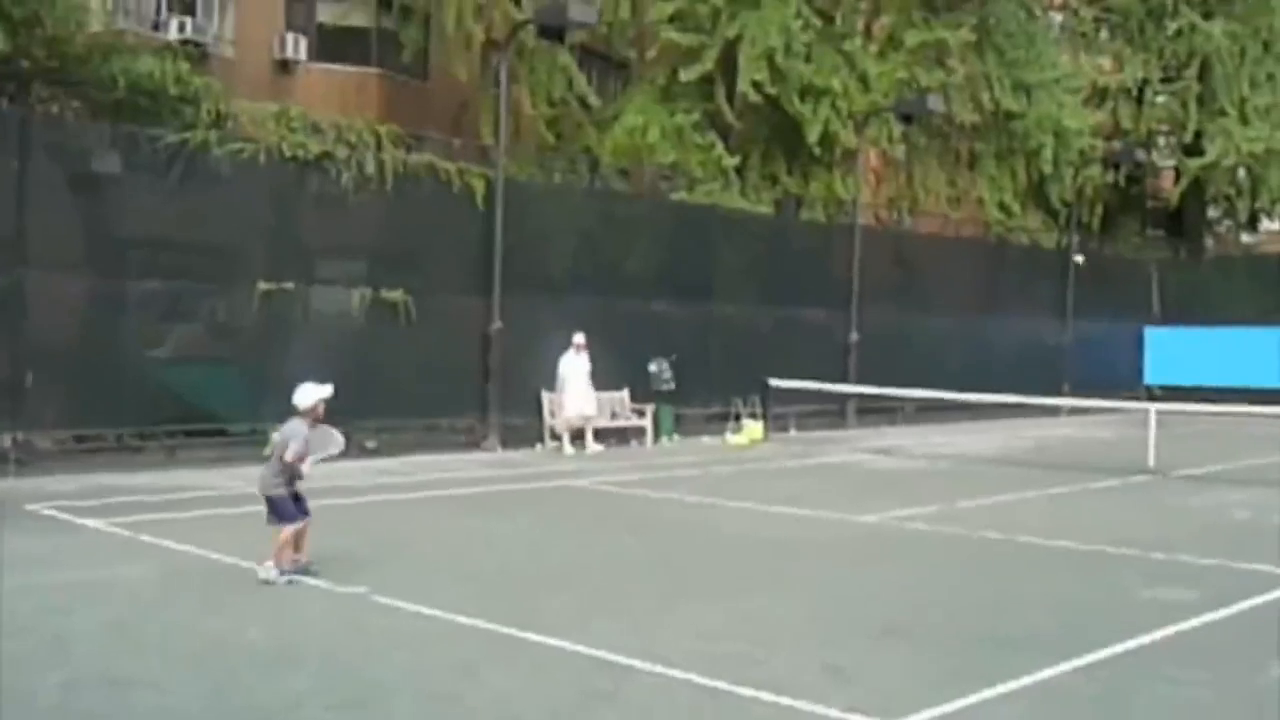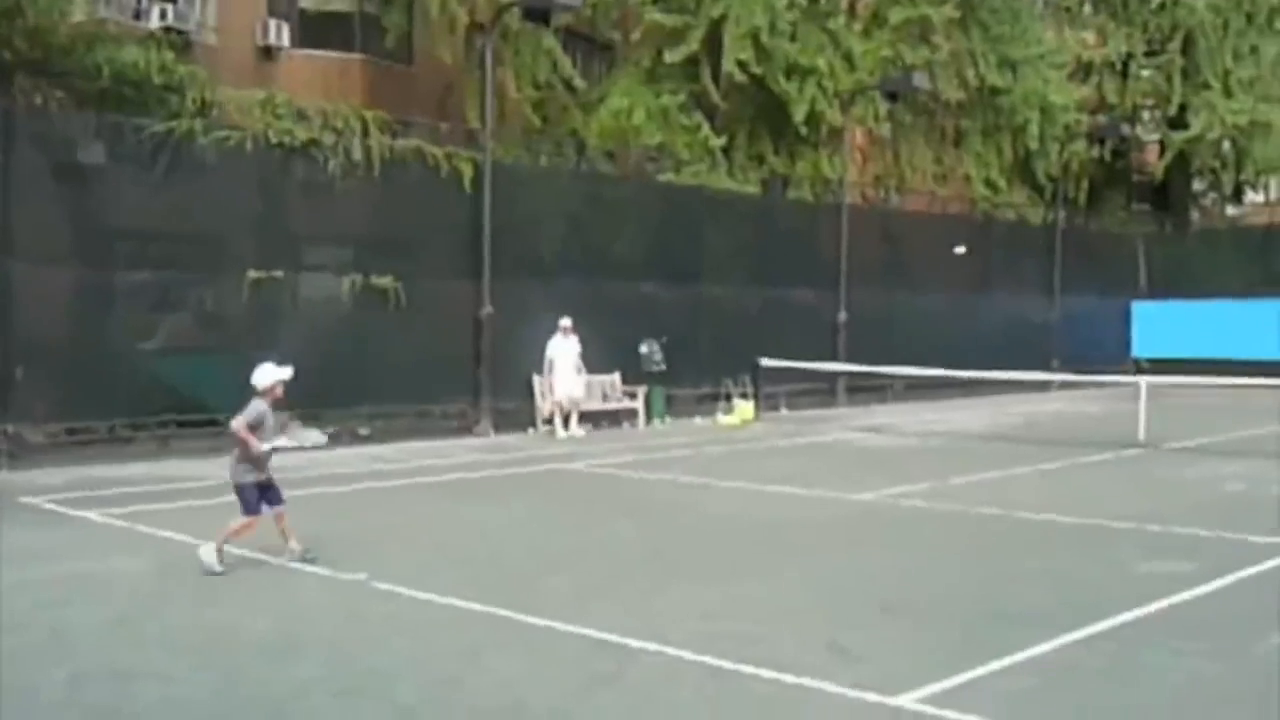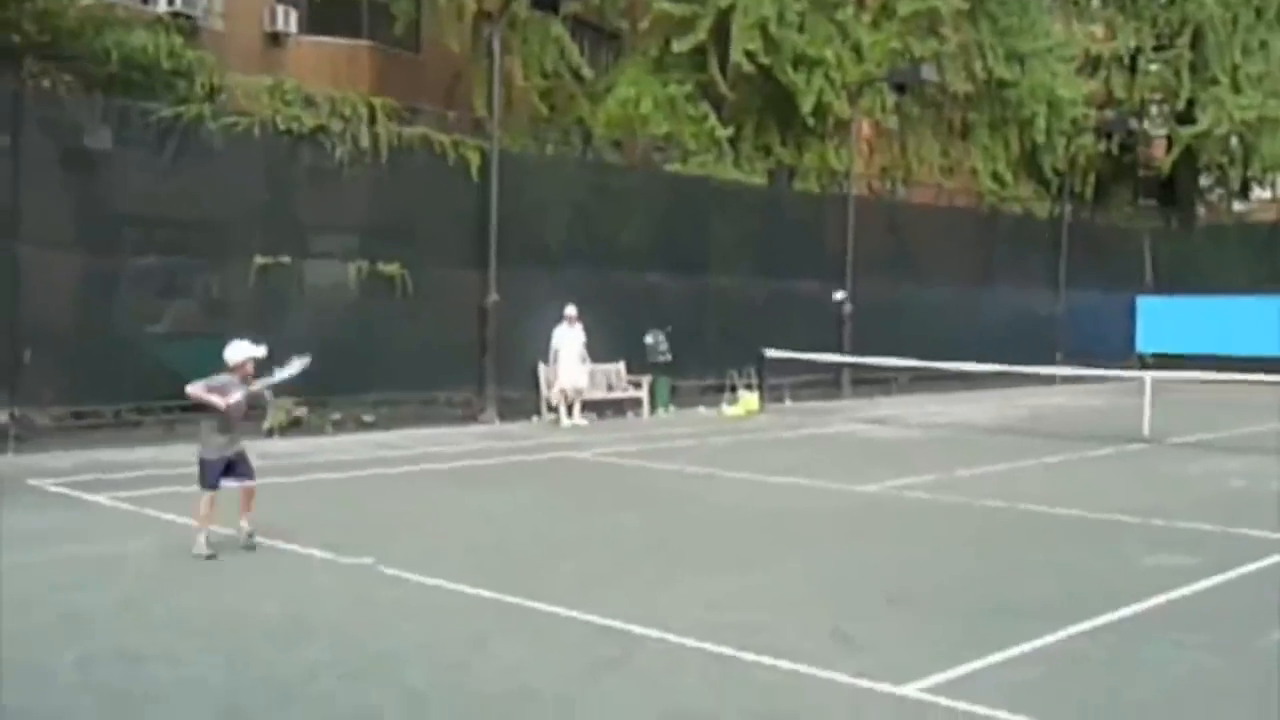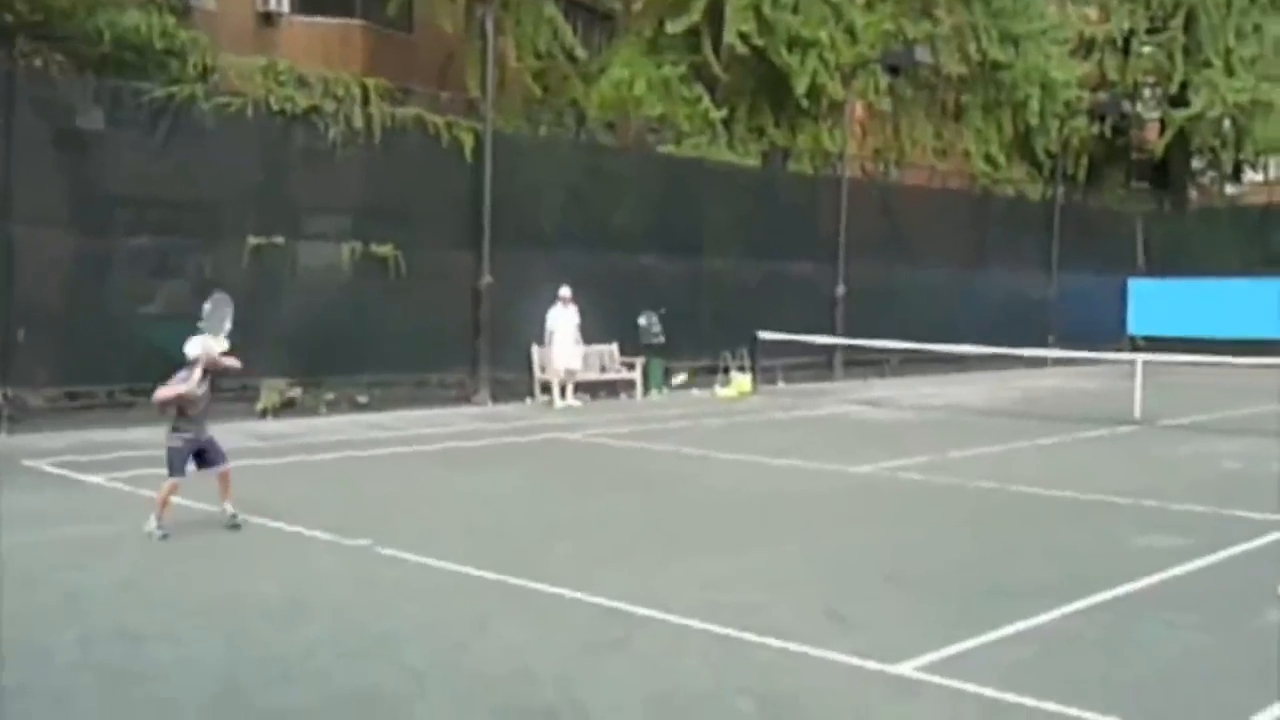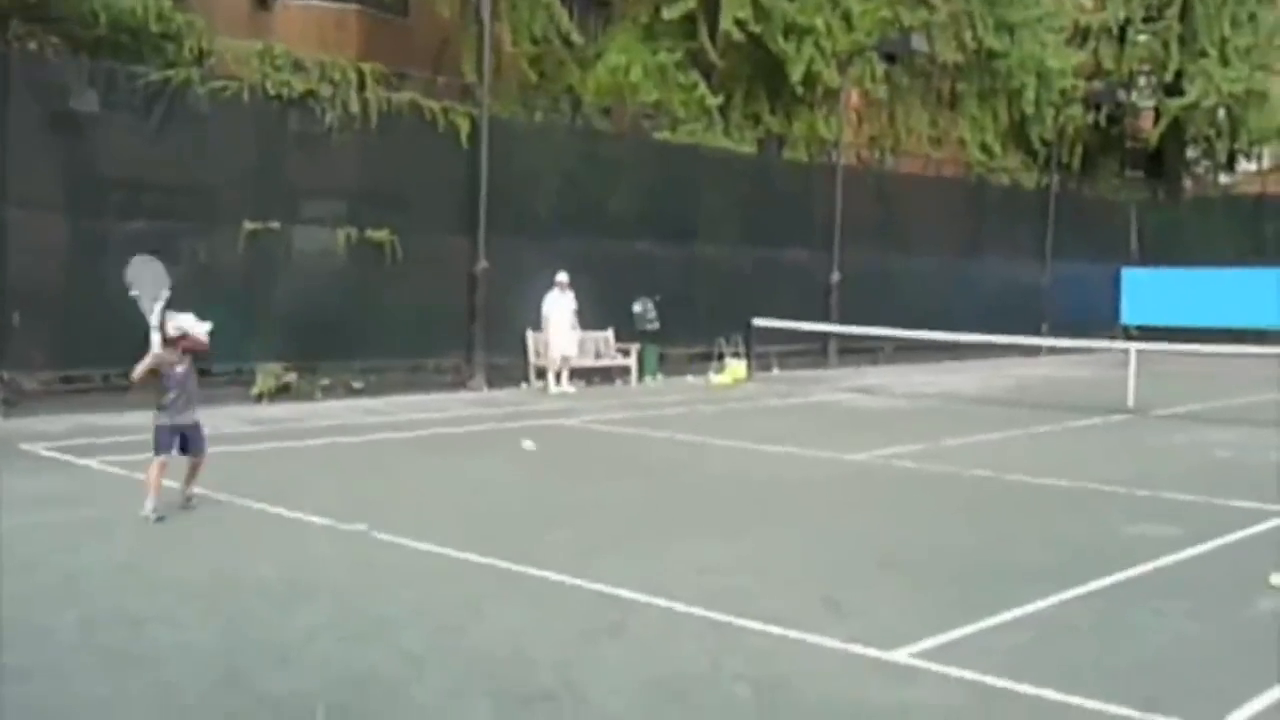
dt=0.2s
person 1, frame 1
left shoulder: (295, 424)
right shoulder: (300, 431)
left elbow: (275, 438)
right elbow: (289, 458)
right wrist: (302, 467)
left hip: (284, 483)
right hip: (274, 485)
left knee: (304, 520)
right knee: (293, 525)
left ankle: (297, 561)
right ankle: (269, 567)
person 1, frame 2
left shoulder: (267, 408)
right shoulder: (259, 408)
right elbow: (235, 425)
right wrist: (252, 443)
left hip: (261, 472)
right hip: (245, 472)
left knee: (279, 509)
right knee: (251, 518)
left ankle: (294, 548)
right ankle: (213, 550)
person 1, frame 3
left shoulder: (243, 382)
right shoulder: (221, 382)
right elbow: (190, 388)
right wrist: (214, 400)
left hip: (234, 446)
right hip: (213, 449)
left knee: (249, 484)
right knee: (210, 492)
left ankle: (244, 528)
right ankle: (201, 539)
person 1, frame 4
left shoulder: (208, 369)
right shoulder: (181, 379)
left elbow: (236, 365)
right elbow: (157, 397)
left wrist: (217, 356)
right wrist: (183, 390)
left hip: (201, 435)
right hip: (179, 438)
left knee: (223, 469)
right knee: (174, 480)
left ankle: (228, 511)
right ankle: (155, 521)
person 1, frame 5
left shoulder: (190, 352)
right shoulder: (161, 357)
right elbow: (135, 377)
right wrist: (151, 356)
left hip: (189, 418)
right hip: (165, 419)
left knee: (198, 457)
right knee: (161, 460)
left ankle: (187, 491)
right ankle: (150, 506)
